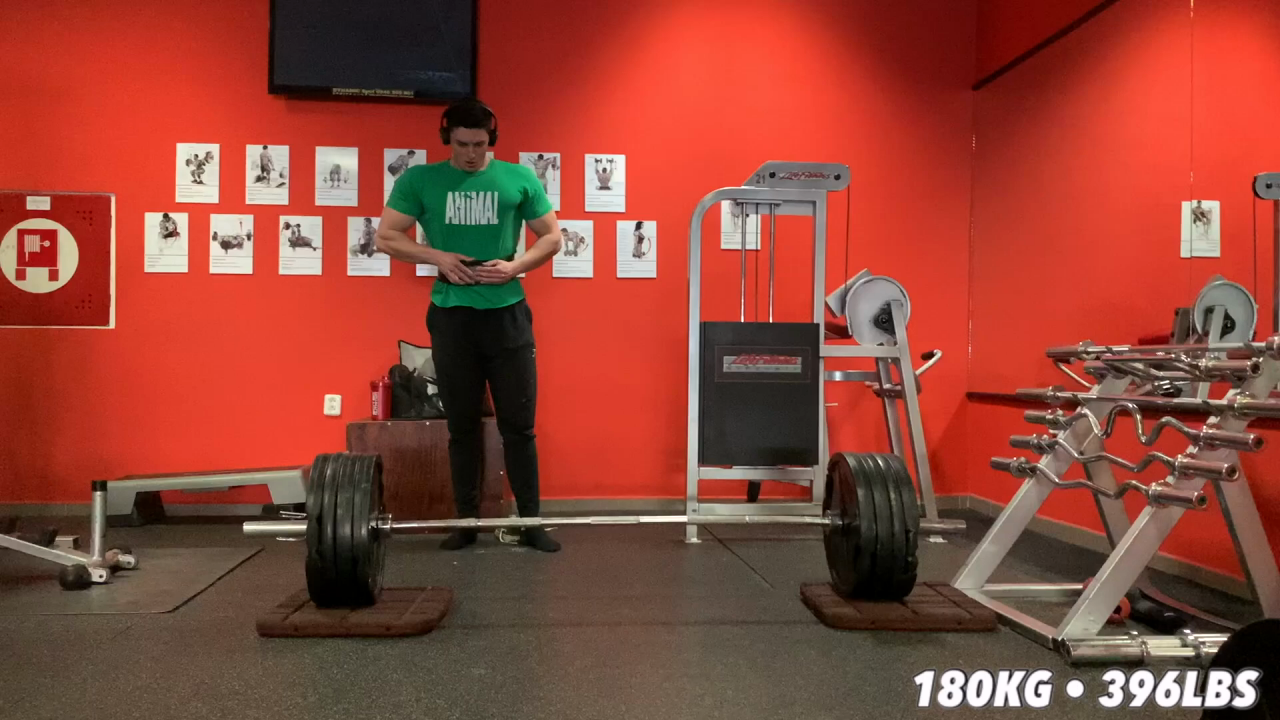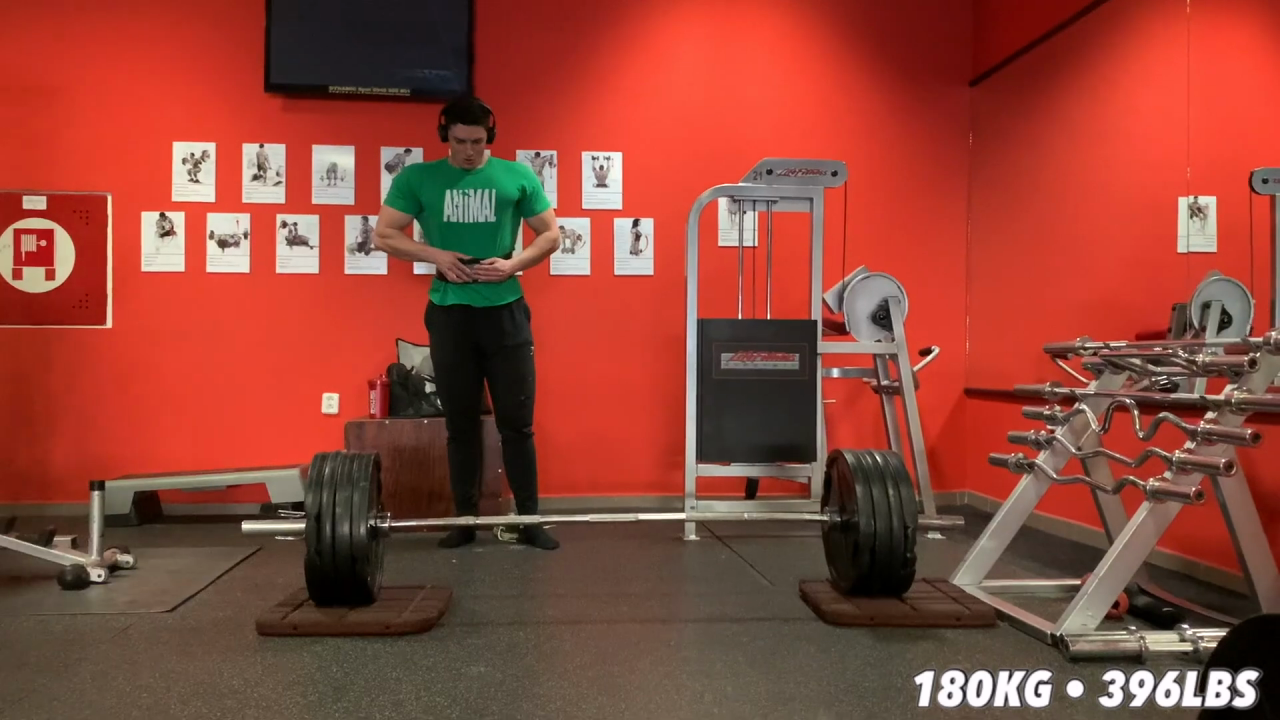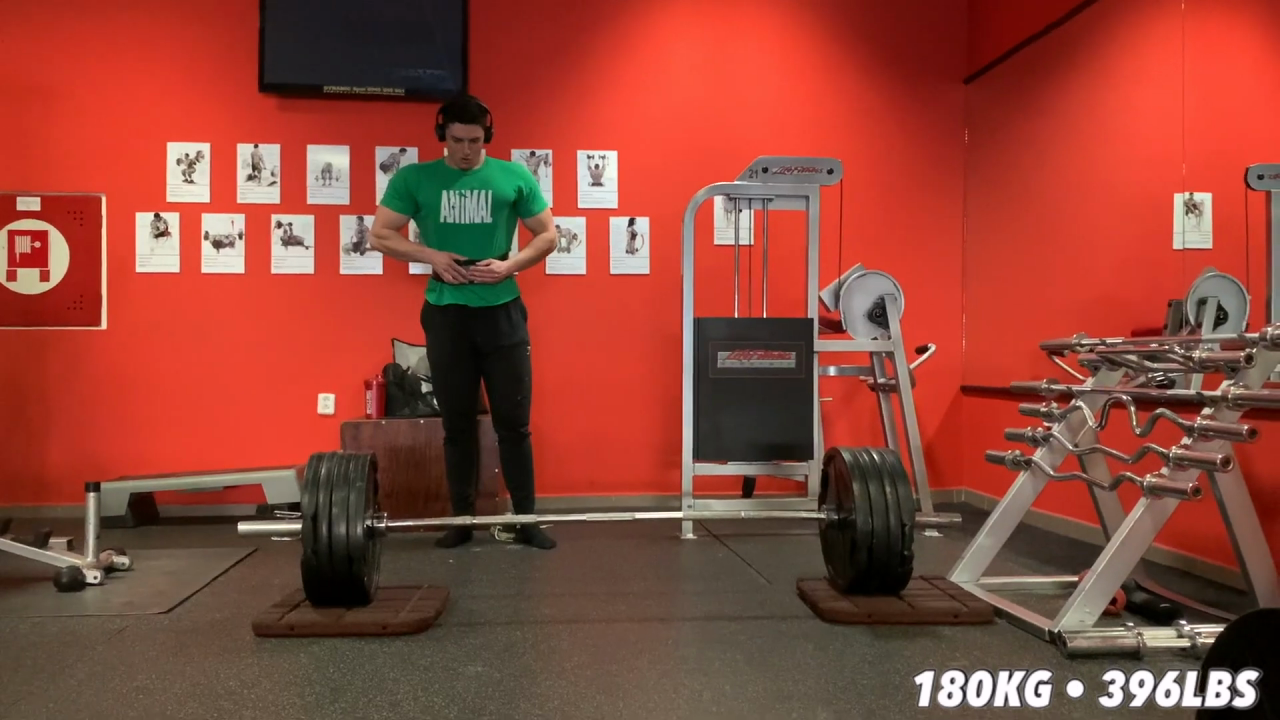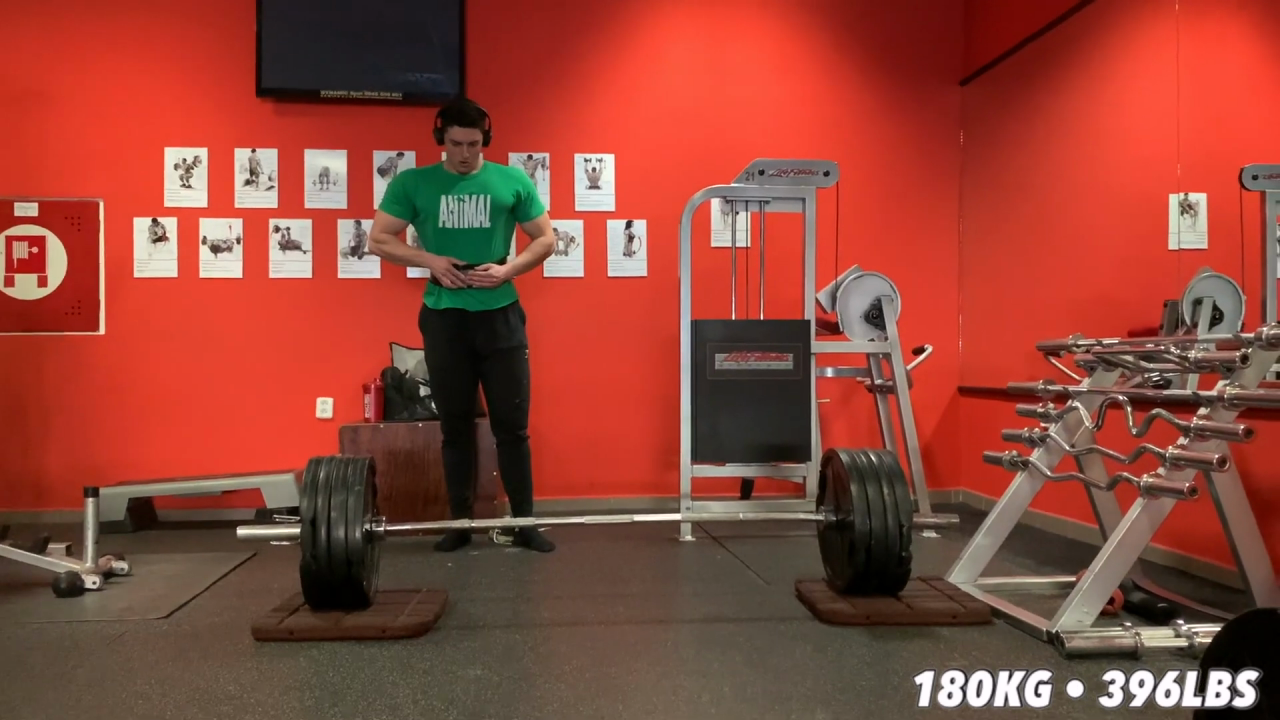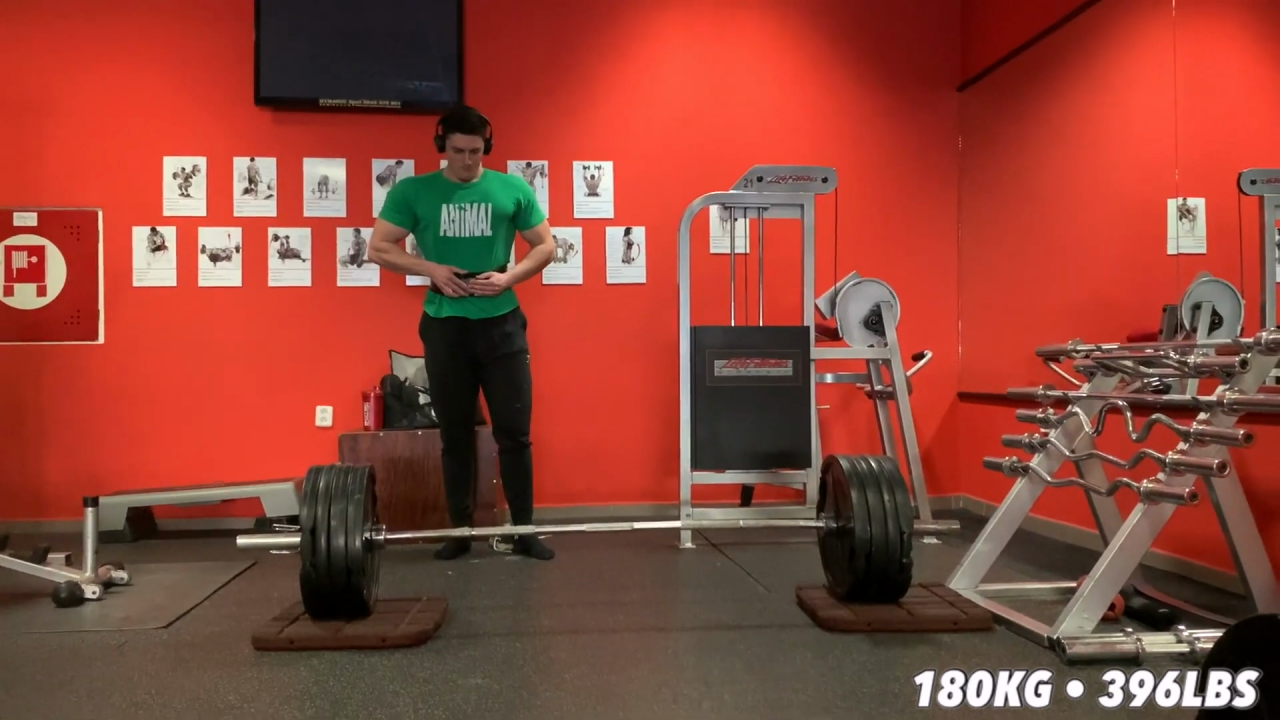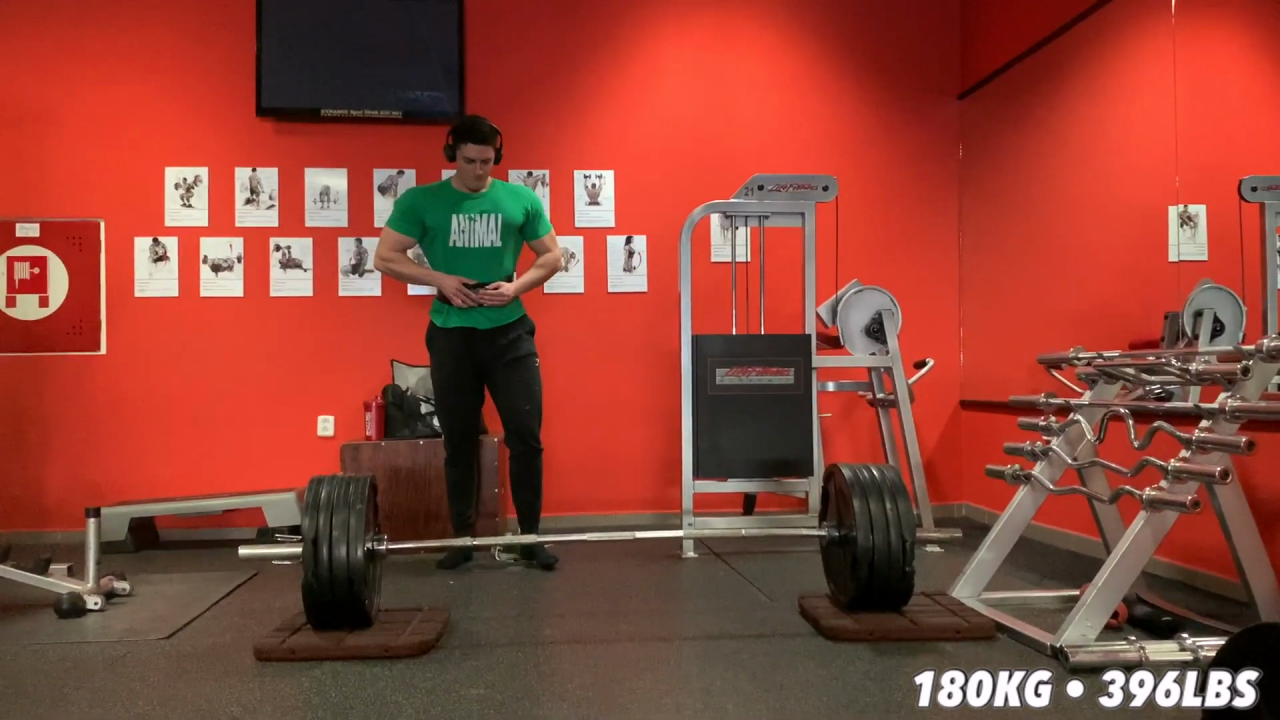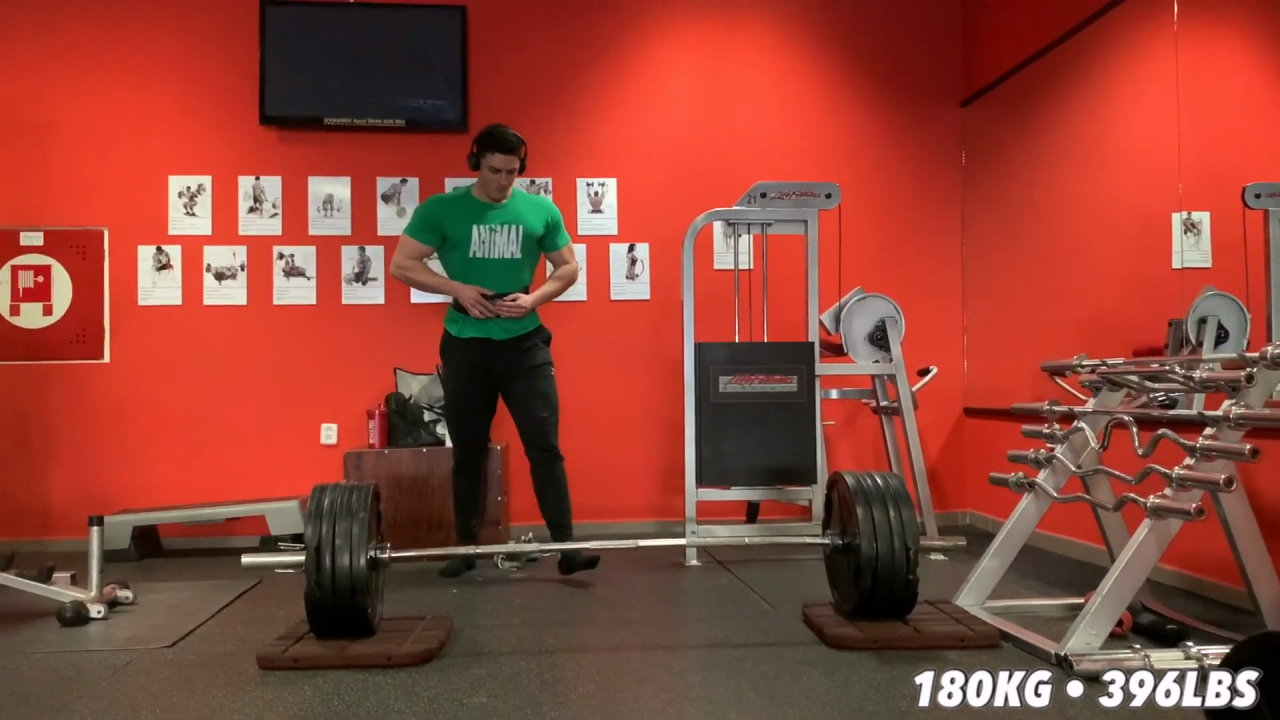
dt=0.2s
person 1, frame 1
left shoulder: (520, 179)
right shoulder: (420, 180)
left elbow: (552, 237)
right elbow: (385, 236)
left wrist: (516, 265)
right wrist: (437, 256)
left hip: (506, 312)
right hip: (451, 315)
left knee: (518, 424)
right knee: (462, 424)
left ankle: (530, 521)
right ankle: (466, 520)
person 1, frame 2
left shoulder: (518, 177)
right shoulder: (418, 178)
left elbow: (550, 235)
right elbow: (383, 234)
left wrist: (513, 264)
right wrist: (435, 254)
left hip: (505, 310)
right hip: (449, 312)
left knee: (517, 421)
right knee: (460, 423)
left ankle: (529, 519)
right ankle: (465, 518)
person 1, frame 3
left shoulder: (515, 177)
right shoulder: (415, 178)
left elbow: (547, 235)
right elbow: (380, 235)
left wrist: (510, 264)
right wrist: (431, 255)
left hip: (501, 311)
right hip: (445, 313)
left knee: (513, 421)
right knee: (457, 423)
left ankle: (526, 519)
right ankle: (462, 519)
person 1, frame 4
left shoulder: (513, 181)
right shoulder: (413, 183)
left elbow: (545, 239)
right elbow: (379, 240)
left wrist: (508, 269)
right wrist: (430, 259)
left hip: (500, 315)
right hip: (444, 316)
left knee: (512, 425)
right knee: (455, 426)
left ankle: (524, 521)
right ankle: (460, 521)
person 1, frame 5
left shoulder: (513, 189)
right shoulder: (413, 191)
left elbow: (545, 246)
right elbow: (379, 248)
left wrist: (509, 276)
right wrist: (431, 268)
left hip: (501, 323)
right hip: (445, 325)
left knee: (514, 431)
right knee: (455, 434)
left ankle: (523, 529)
right ankle: (460, 529)
person 1, frame 6
left shoulder: (522, 199)
right shoulder: (421, 200)
left elbow: (551, 256)
right elbow: (385, 258)
left wrist: (517, 286)
right wrist: (440, 279)
left hip: (509, 332)
right hip: (451, 335)
left knee: (525, 436)
right knee: (459, 443)
left ankle: (530, 538)
right ankle: (463, 538)
person 1, frame 7
left shoulder: (541, 210)
right shoulder: (441, 209)
left elbow: (567, 268)
right elbow: (401, 265)
left wrist: (534, 298)
right wrist: (458, 289)
left hip: (524, 343)
right hip: (466, 345)
left knee: (545, 445)
right knee: (468, 452)
left ankle: (566, 548)
right ankle: (466, 547)
